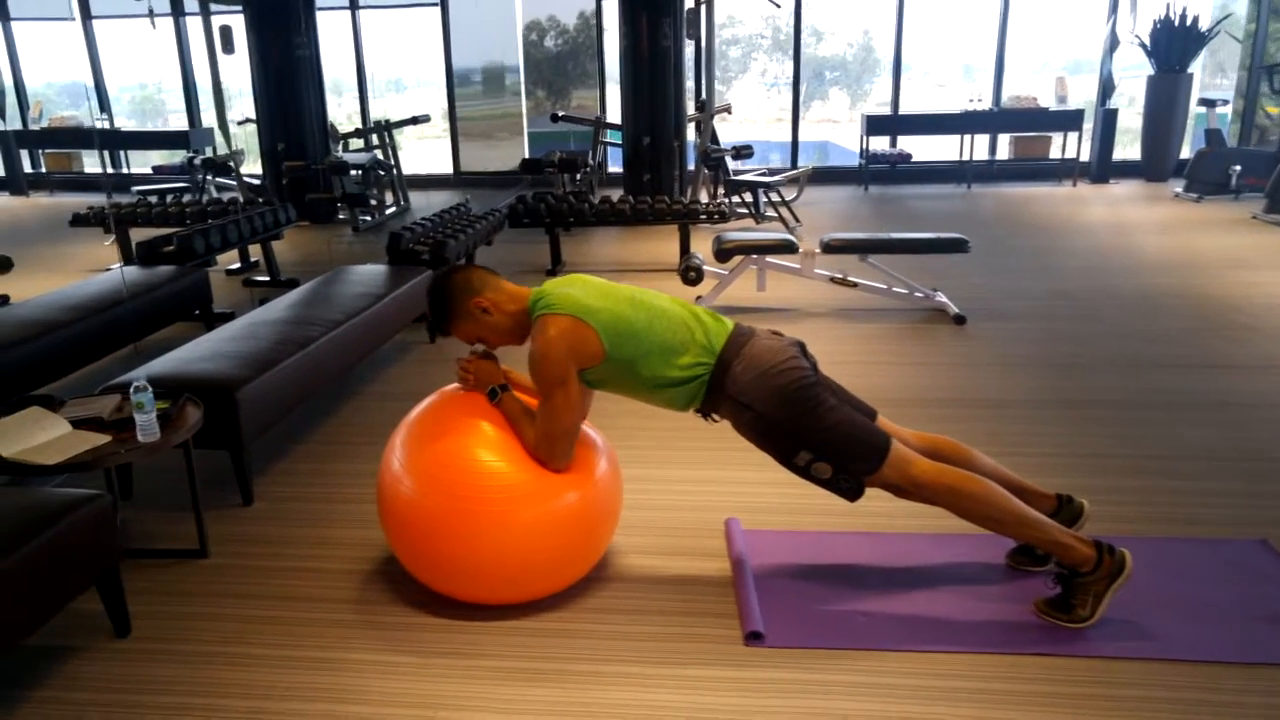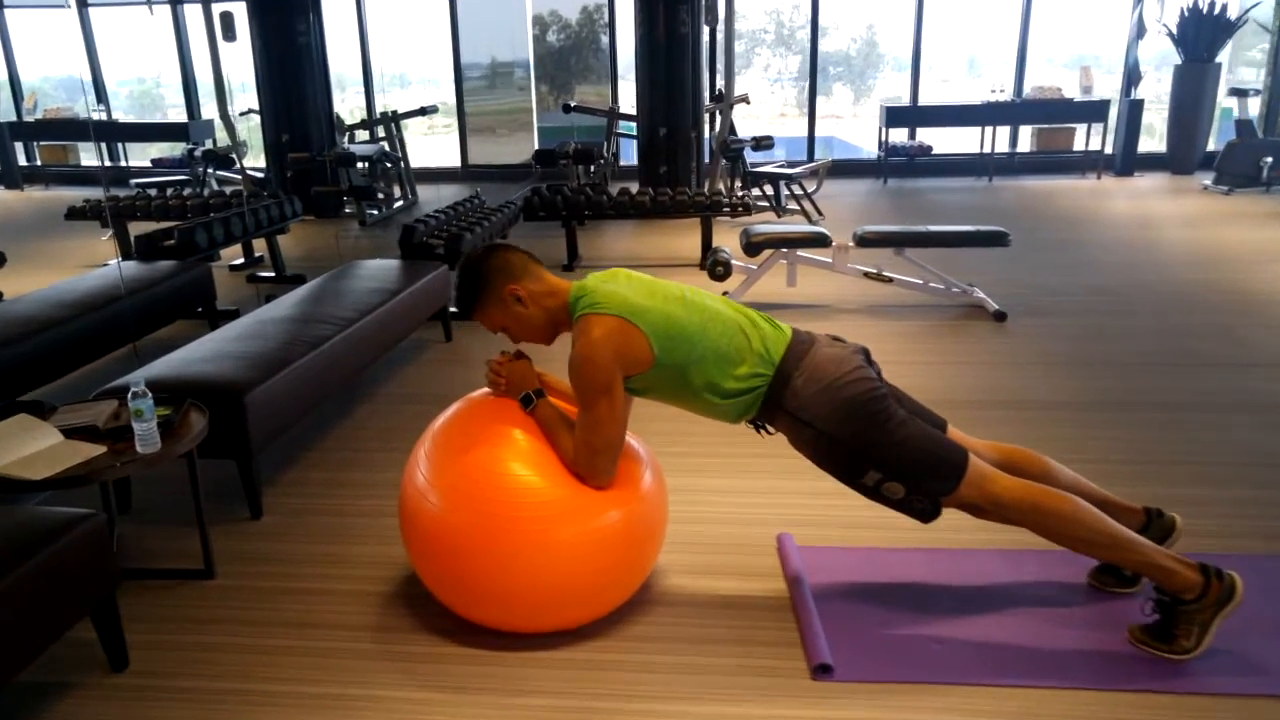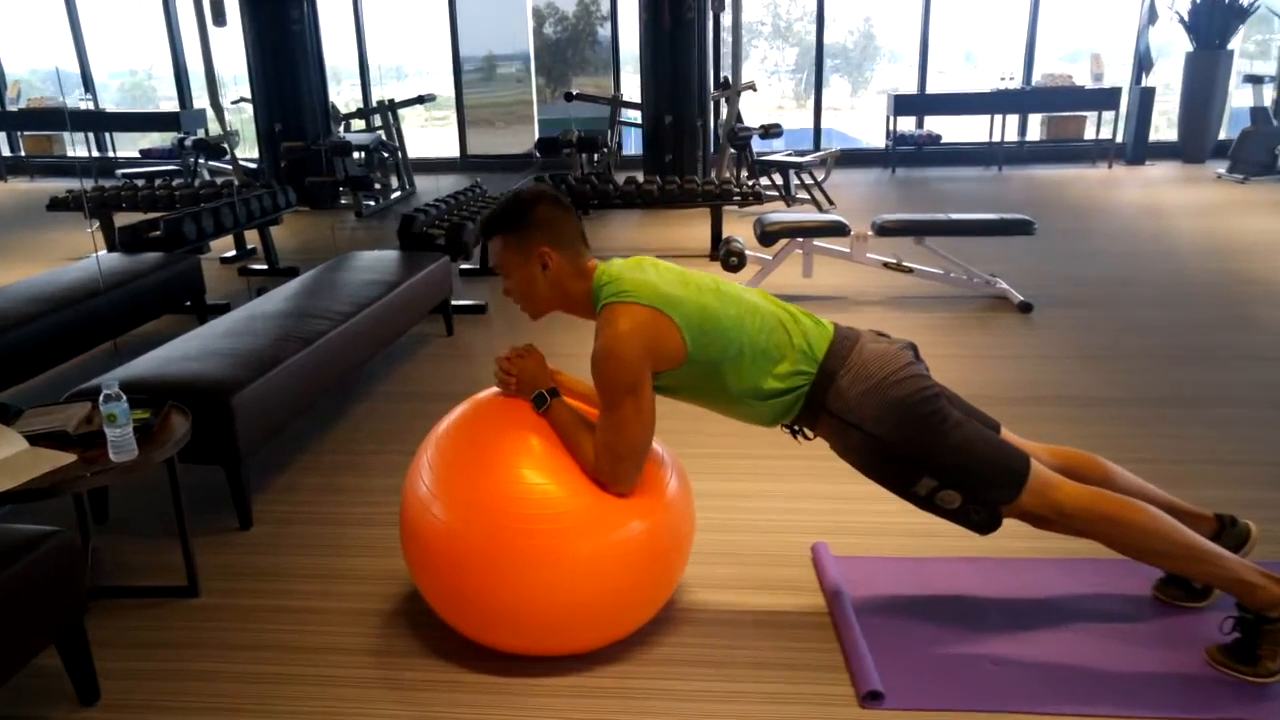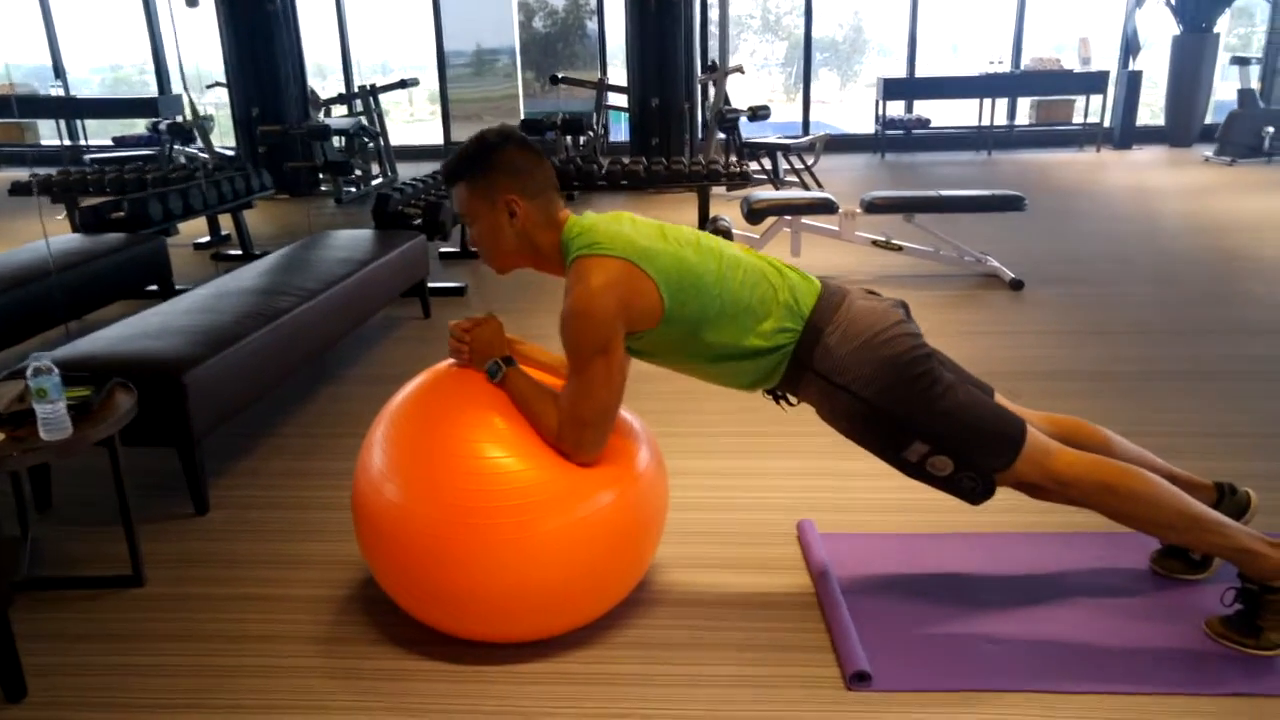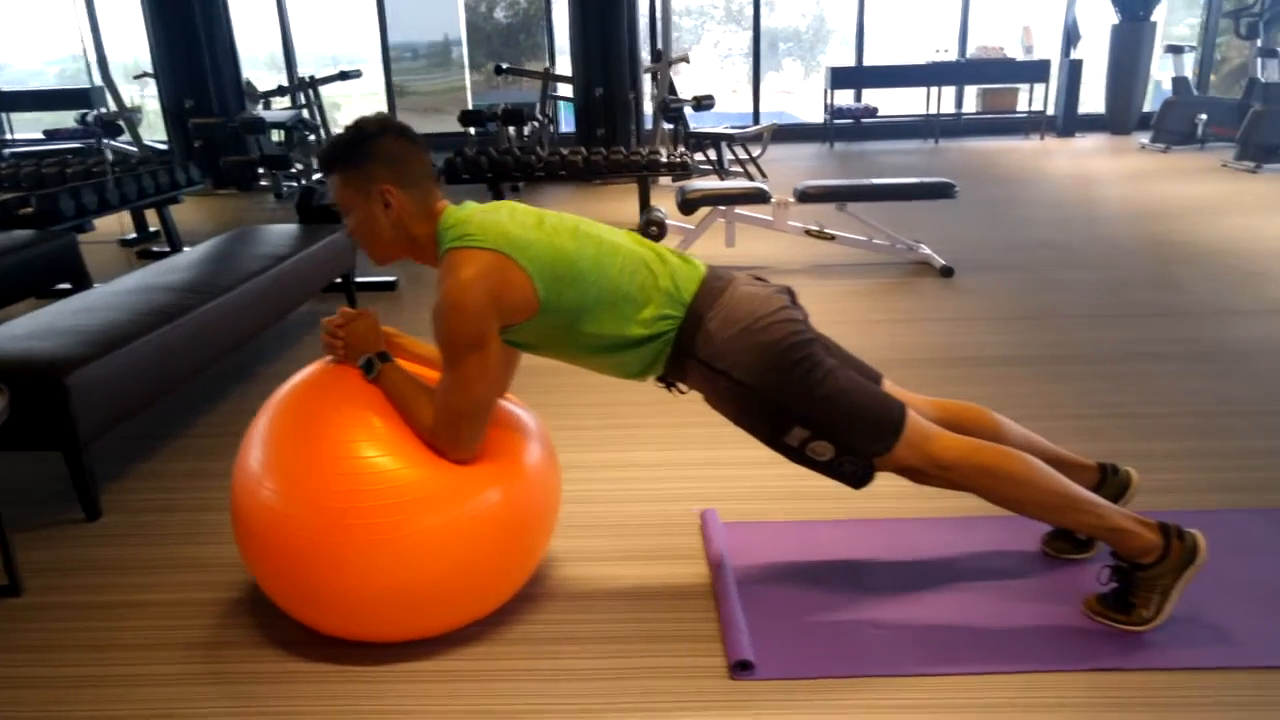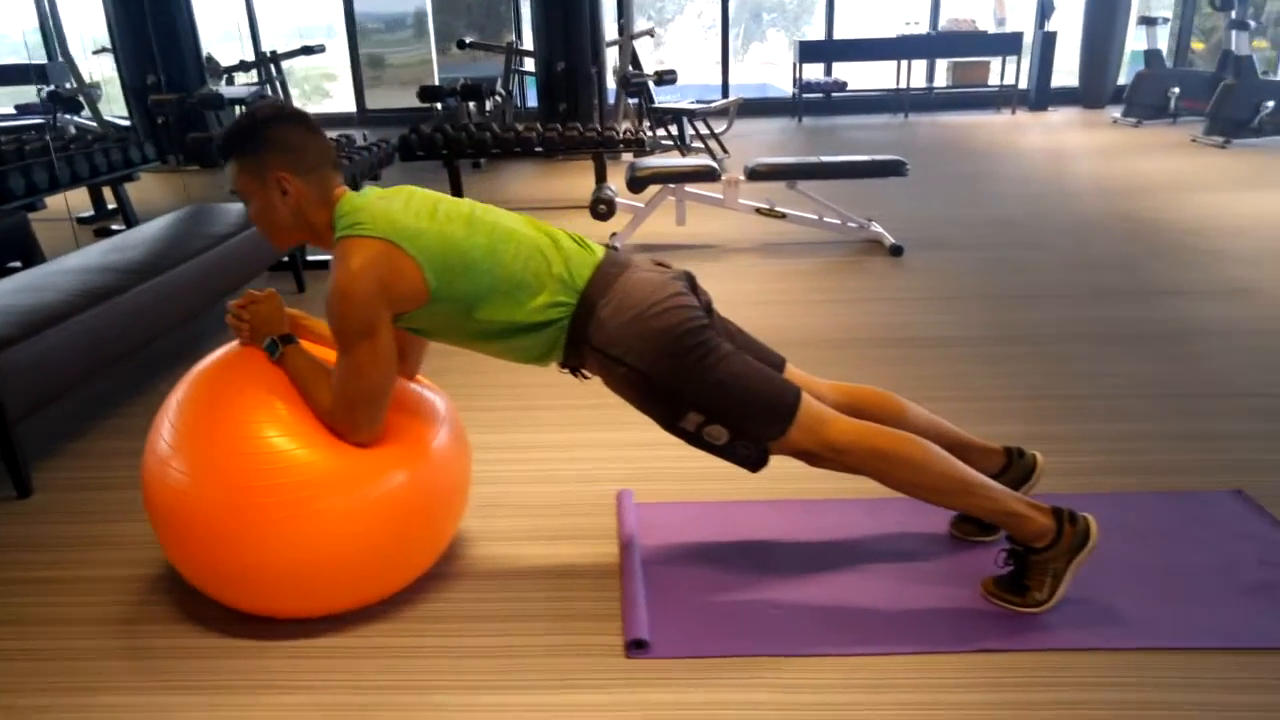
dt=0.5s
person 1, frame 1
left shoulder: (550, 336)
right shoulder: (560, 289)
left elbow: (556, 455)
right elbow: (574, 402)
left wrist: (497, 390)
left hip: (752, 388)
right hip: (758, 354)
left knee: (910, 476)
right knee: (903, 444)
person 1, frame 2
left shoulder: (593, 338)
right shoulder: (602, 286)
left elbow: (597, 468)
right elbow: (616, 405)
left wrist: (531, 397)
right wrist: (542, 383)
left hip: (814, 401)
right hip: (815, 363)
left knee: (989, 493)
right knee: (978, 456)
left ankle: (1192, 583)
right ankle: (1140, 521)
person 1, frame 3
left shoulder: (621, 332)
right shoulder: (628, 274)
left elbow: (619, 472)
right elbow: (634, 405)
left wrist: (543, 396)
right wrist: (553, 380)
left hip: (858, 402)
right hip: (858, 361)
left knee: (1050, 500)
right knee: (1034, 462)
right ankle: (1208, 528)
person 1, frame 4
left shoulder: (593, 289)
right shoulder: (600, 231)
left elbow: (583, 441)
right elbow: (602, 378)
left wrist: (500, 365)
right wrist: (514, 351)
left hip: (845, 359)
right hip: (843, 323)
left knee: (1044, 468)
right knee: (1027, 433)
right ankle: (1206, 496)
person 1, frame 5
left shoulder: (466, 279)
right shoulder: (483, 221)
left elbow: (461, 439)
right elbow: (488, 373)
left wrist: (374, 361)
right wrist: (389, 343)
left hip: (729, 345)
right hip: (729, 307)
left knee: (927, 453)
right knee: (914, 416)
left ankle: (1151, 544)
right ankle: (1092, 479)
person 1, frame 6
left shoulder: (358, 268)
right shoulder: (384, 206)
left elbow: (360, 423)
right elbow: (403, 356)
left wrist: (280, 344)
right wrist: (301, 324)
left hip: (624, 329)
right hip: (631, 287)
left knee: (823, 436)
right knee: (816, 397)
left ankle: (1043, 527)
right ankle: (998, 463)
